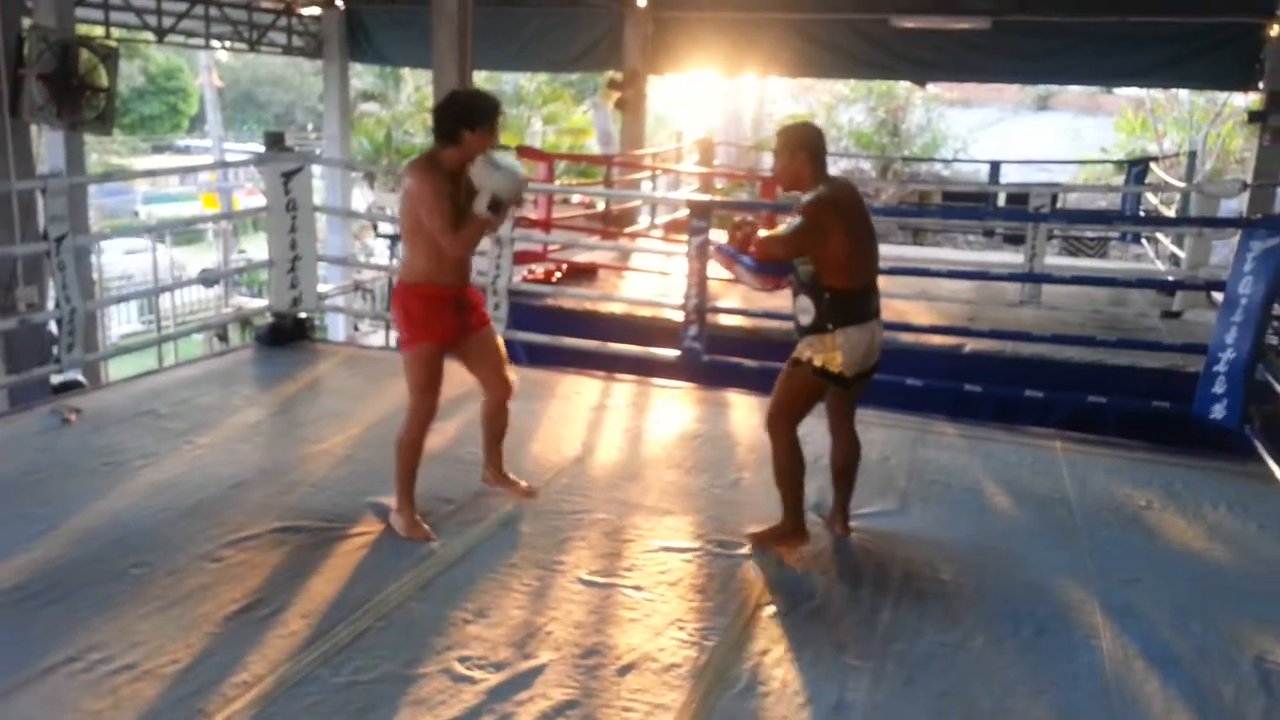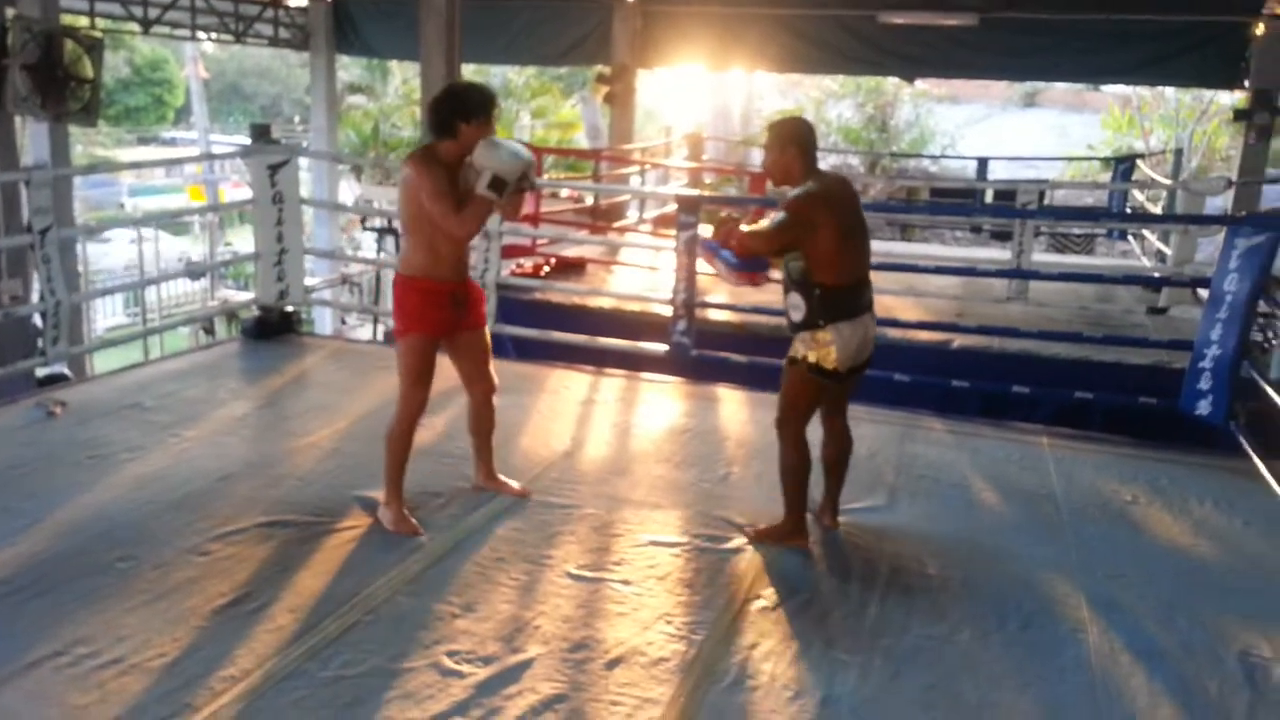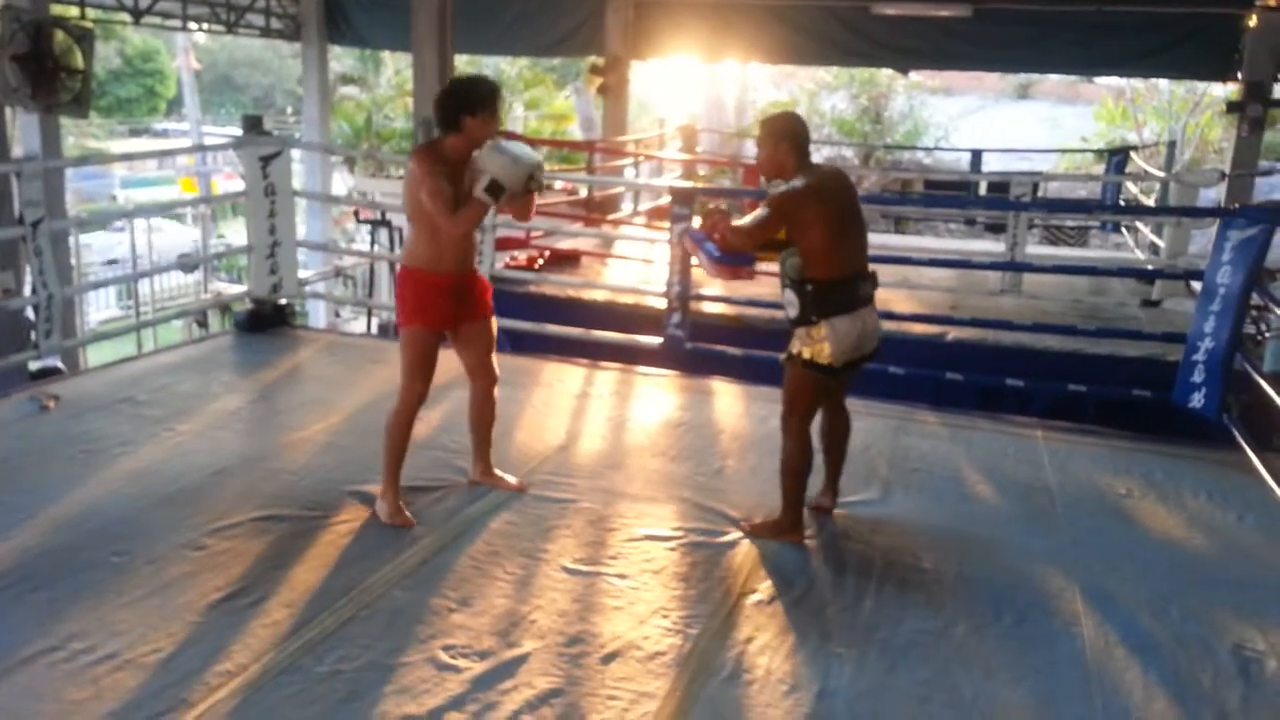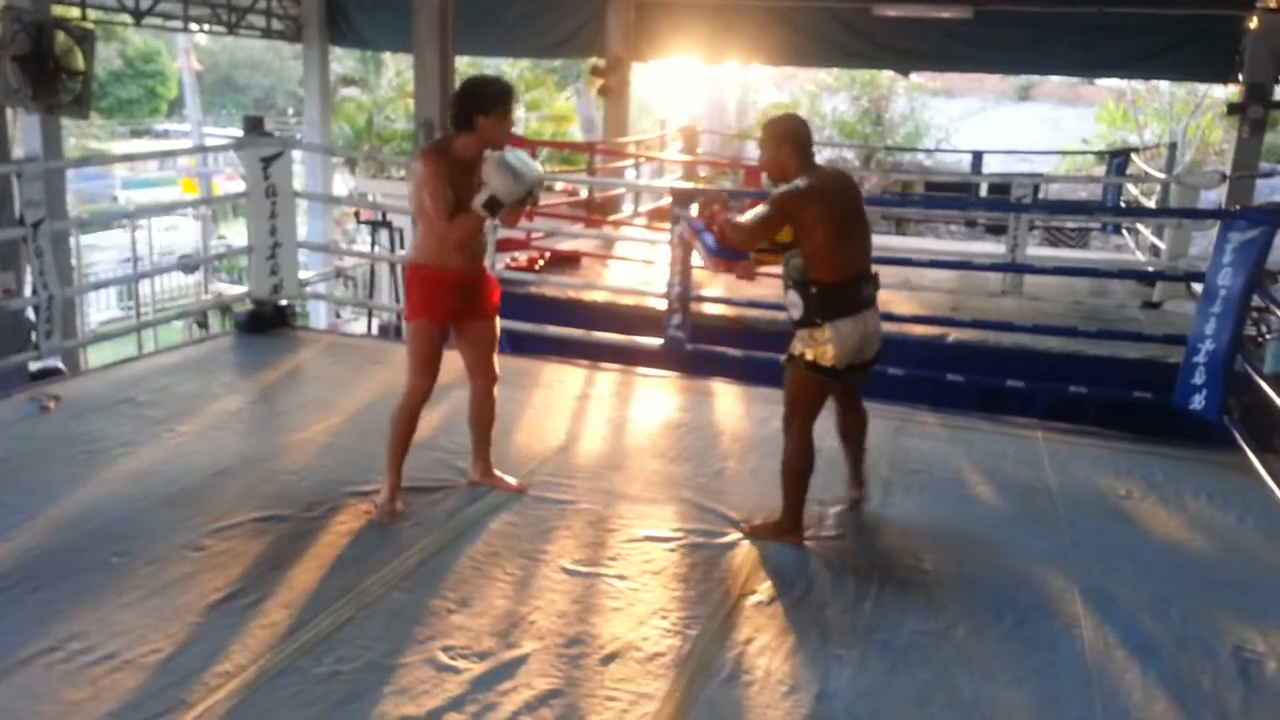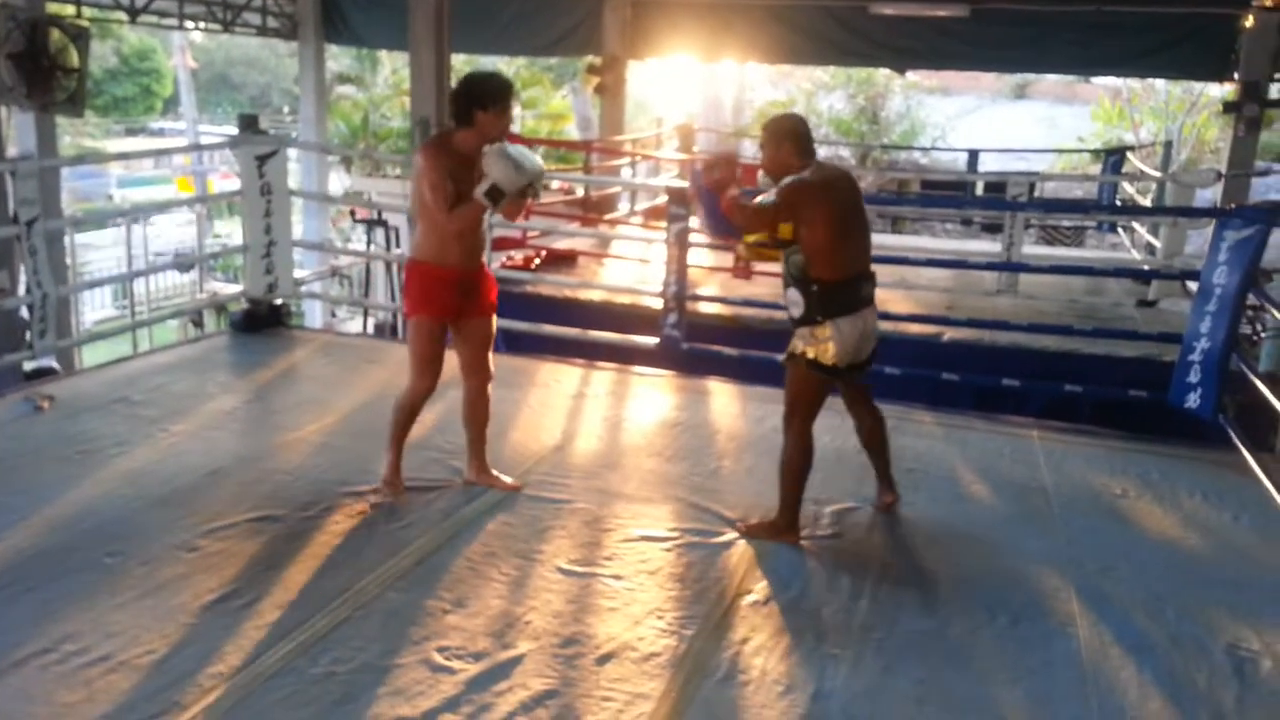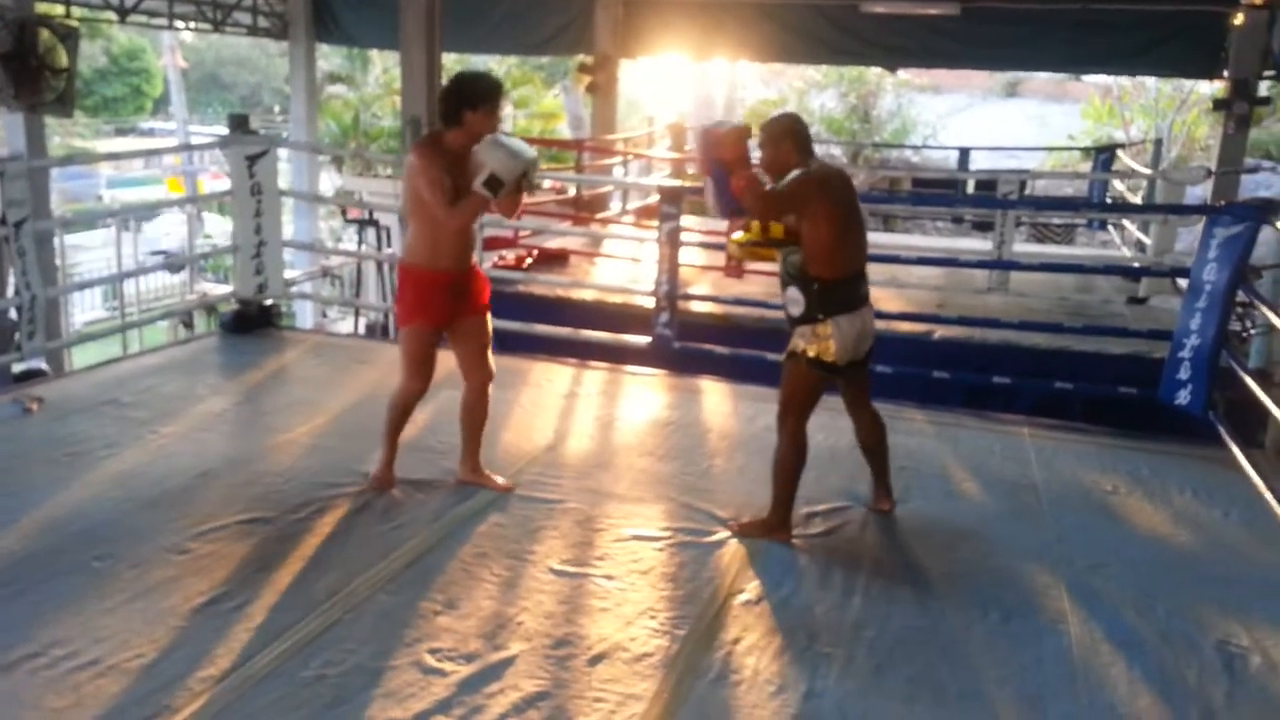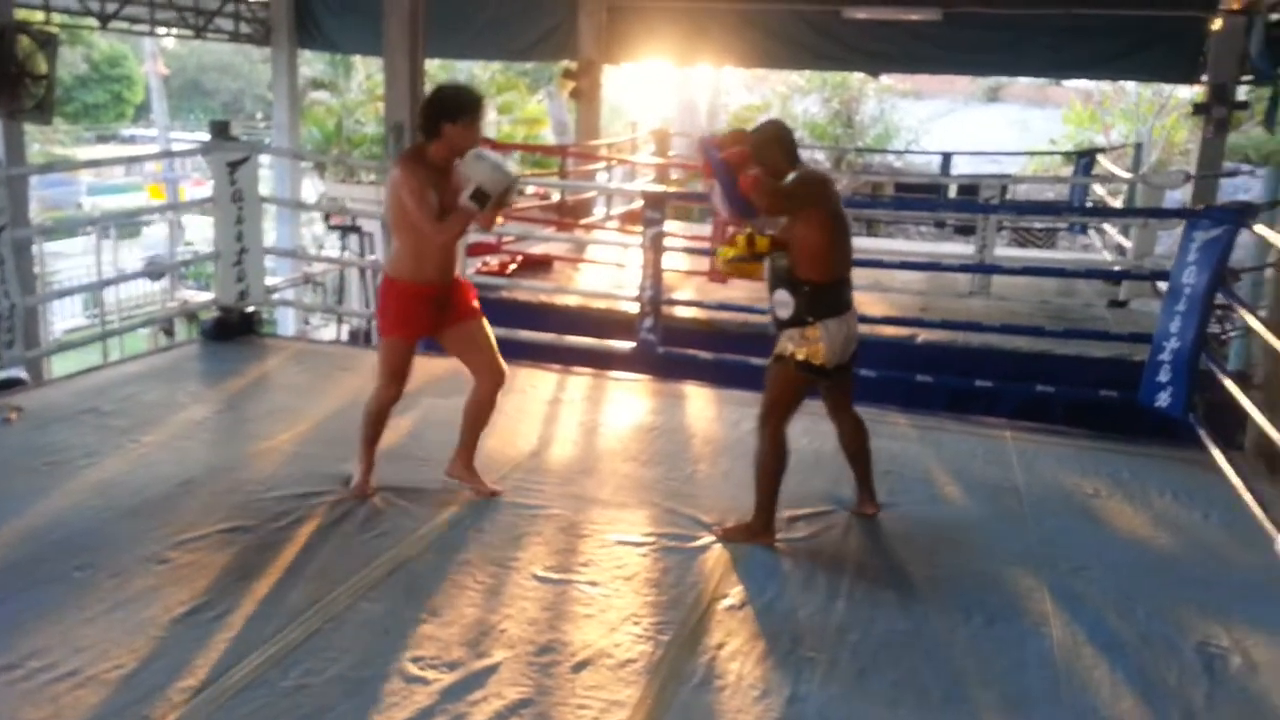
dt=0.1s
person 1, frame 1
left shoulder: (464, 172)
right shoulder: (424, 175)
left elbow: (469, 228)
right elbow: (455, 245)
left wrist: (500, 199)
right wrist: (491, 206)
left hip: (461, 296)
right hip: (421, 300)
left knee: (500, 386)
right knee: (422, 408)
left ankle: (494, 469)
right ankle: (403, 507)
person 1, frame 2
left shoulder: (471, 164)
right shoulder: (422, 167)
left elbow: (514, 211)
right elbow: (461, 227)
left wrist: (518, 177)
right wrist: (494, 183)
left hip: (461, 290)
right hip: (419, 293)
left knee: (483, 387)
right knee: (413, 400)
left ankle: (485, 472)
right ankle: (391, 500)
person 1, frame 3
left shoulder: (478, 160)
right shoulder: (426, 162)
left elbow: (521, 212)
right elbow: (457, 225)
left wrist: (524, 178)
right wrist: (493, 187)
left hip: (467, 282)
right hip: (424, 285)
left knee: (486, 379)
right knee: (413, 391)
left ankle: (482, 467)
right ankle: (388, 492)
person 1, frame 4
left shoulder: (491, 160)
right shoulder: (433, 162)
left elbow: (511, 220)
right elbow: (450, 232)
left wrist: (523, 192)
right wrist: (492, 199)
left hip: (475, 281)
right hip: (431, 282)
left knee: (485, 378)
right knee: (419, 385)
left ankle: (482, 468)
right ankle: (391, 482)
person 1, frame 5
left shoulder: (488, 155)
right shoulder: (433, 156)
left elbow: (511, 214)
right elbow: (450, 223)
left wrist: (522, 185)
right wrist: (493, 188)
left hip: (473, 279)
right hip: (430, 279)
left knee: (478, 376)
right knee: (424, 382)
left ankle: (477, 466)
right ankle: (393, 460)
person 1, frame 6
left shoulder: (477, 154)
right shoulder: (426, 155)
left elbow: (508, 210)
right elbow: (454, 218)
left wrist: (517, 177)
right wrist: (493, 180)
left hip: (465, 279)
right hip: (423, 281)
left knee: (480, 378)
right knee: (417, 382)
left ankle: (470, 465)
right ankle: (387, 455)
person 1, frame 7
left shoulder: (455, 167)
right shoulder: (410, 170)
left elbow: (484, 222)
right elbow: (441, 233)
left wrist: (497, 194)
right wrist: (478, 195)
left hip: (450, 290)
right hip: (406, 293)
left knee: (492, 374)
right knee: (389, 390)
left ankle: (463, 463)
right ankle: (365, 467)
person 2, frame 1
left shoulder: (819, 203)
right shoulder: (843, 193)
left elbow: (780, 247)
left wrist: (747, 239)
right wrist: (760, 240)
left hip: (834, 334)
right hip: (865, 327)
left knee: (779, 422)
right knee: (842, 423)
left ankle: (792, 524)
right ankle: (840, 514)
person 2, frame 2
left shoulder: (806, 199)
right shoulder: (839, 187)
left elbow: (762, 243)
left wrist: (730, 233)
right wrist: (753, 237)
left hip: (826, 330)
right hip: (860, 321)
left knee: (790, 426)
right knee: (834, 415)
left ankle: (793, 526)
right ankle: (829, 505)
person 2, frame 3
left shoulder: (793, 194)
right shoulder: (835, 179)
left elbow: (744, 238)
left wrist: (718, 226)
right wrist: (771, 233)
left hip: (824, 325)
right hip: (860, 313)
left knee: (794, 423)
right knee: (833, 403)
left ankle: (789, 522)
right ankle: (829, 490)
person 2, frame 4
left shoulder: (797, 194)
right shoulder: (842, 181)
left elbow: (742, 236)
left wrist: (717, 219)
right wrist: (777, 236)
left hip: (826, 326)
right hip: (863, 315)
left knee: (797, 424)
right knee: (849, 399)
left ankle: (789, 524)
right ankle: (857, 483)
person 2, frame 5
left shoulder: (799, 188)
right shoulder: (841, 179)
left elbow: (748, 217)
left wrist: (727, 193)
right wrist: (777, 235)
left hip: (826, 324)
right hip: (859, 313)
left knee: (796, 423)
right knee: (860, 401)
left ankle: (785, 523)
right ankle: (885, 487)
person 2, frame 6
left shoulder: (808, 182)
right shoulder: (834, 178)
left elbow: (757, 203)
left wrist: (734, 167)
right wrist: (775, 234)
left hip: (824, 324)
right hip: (854, 314)
left knee: (791, 421)
right knee: (859, 405)
left ankle: (777, 521)
right ankle: (882, 491)
person 2, frame 7
left shoulder: (801, 185)
right shoulder: (816, 184)
left elbow: (764, 199)
right wrist: (760, 247)
left hip: (812, 326)
right hip: (838, 318)
left knee: (771, 423)
right knee: (842, 410)
left ankle: (761, 525)
right ankle: (866, 495)
